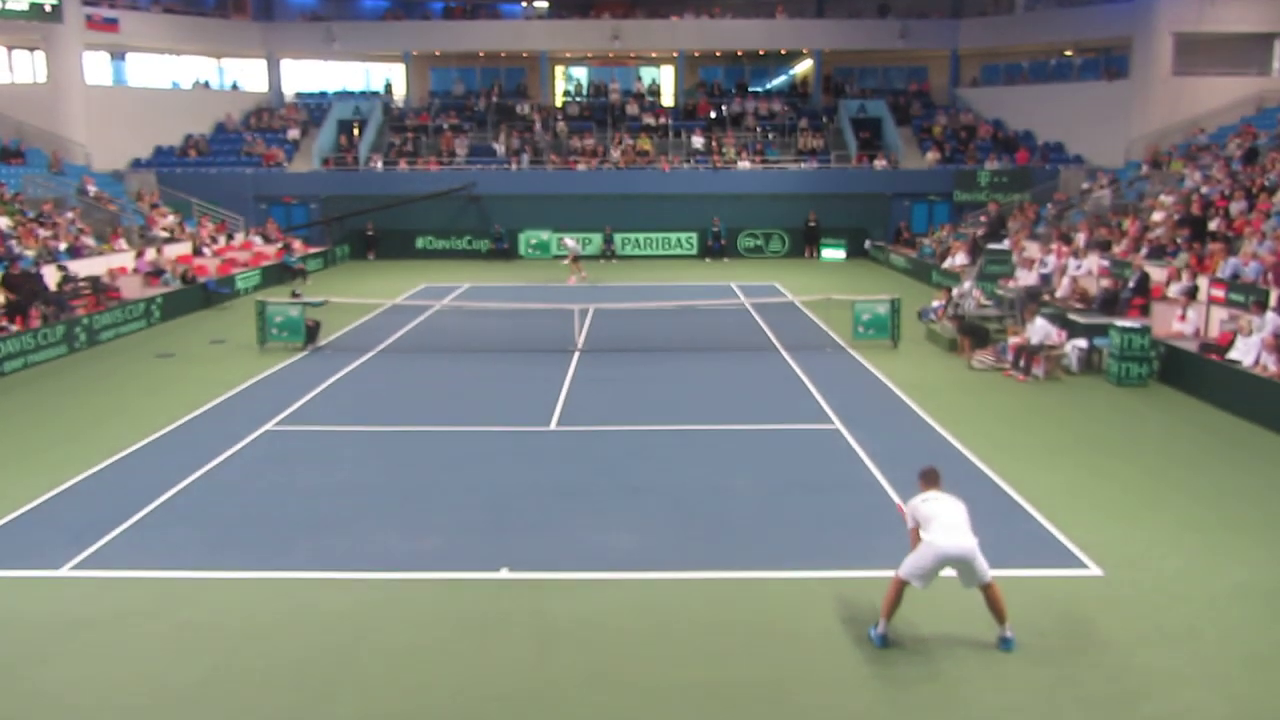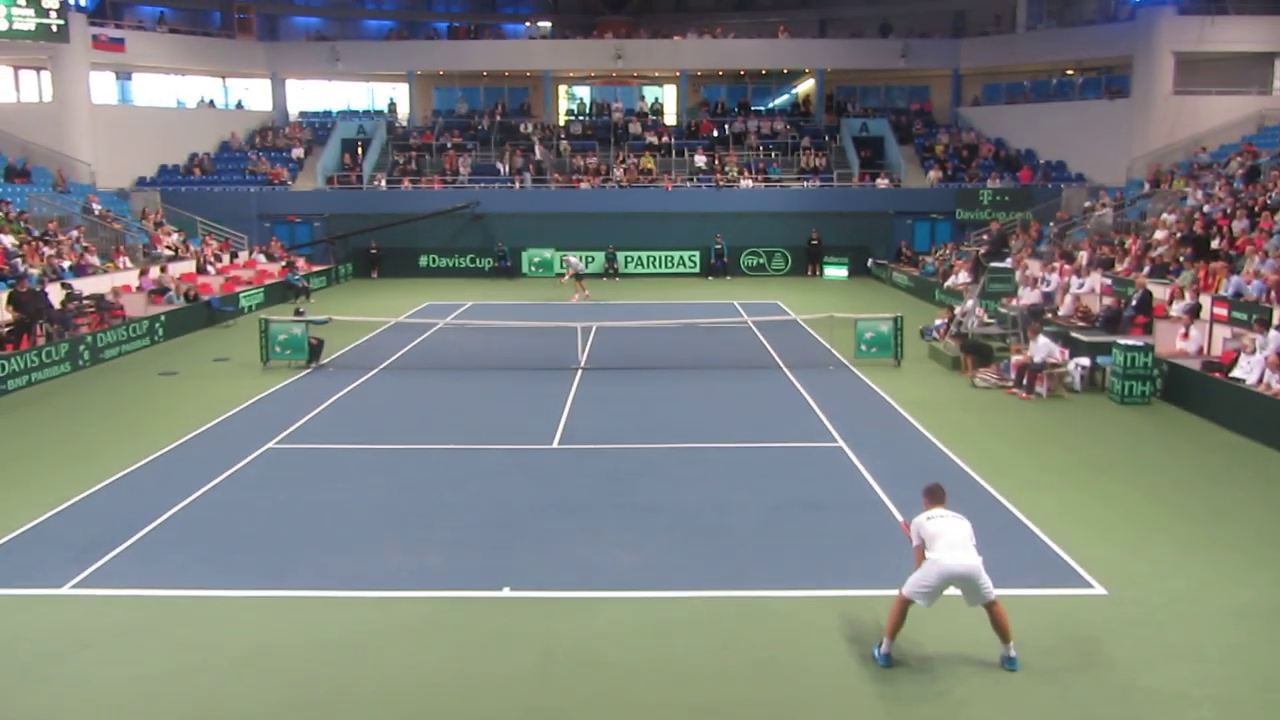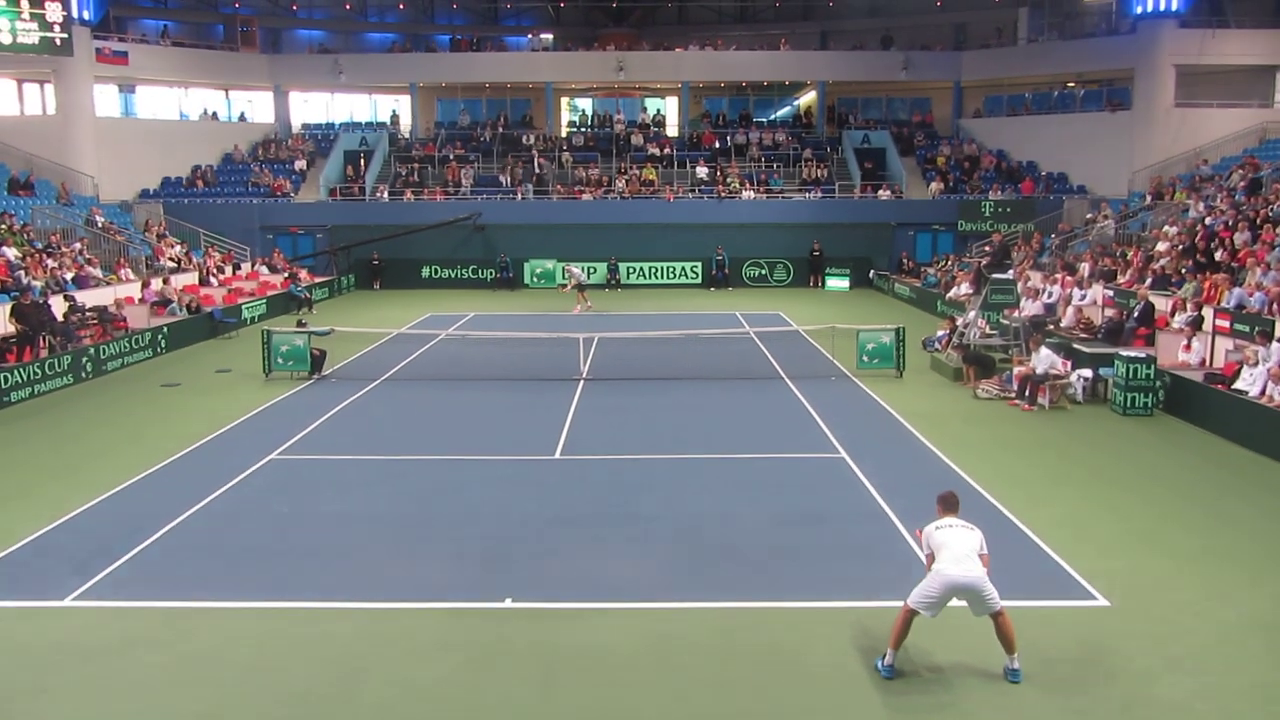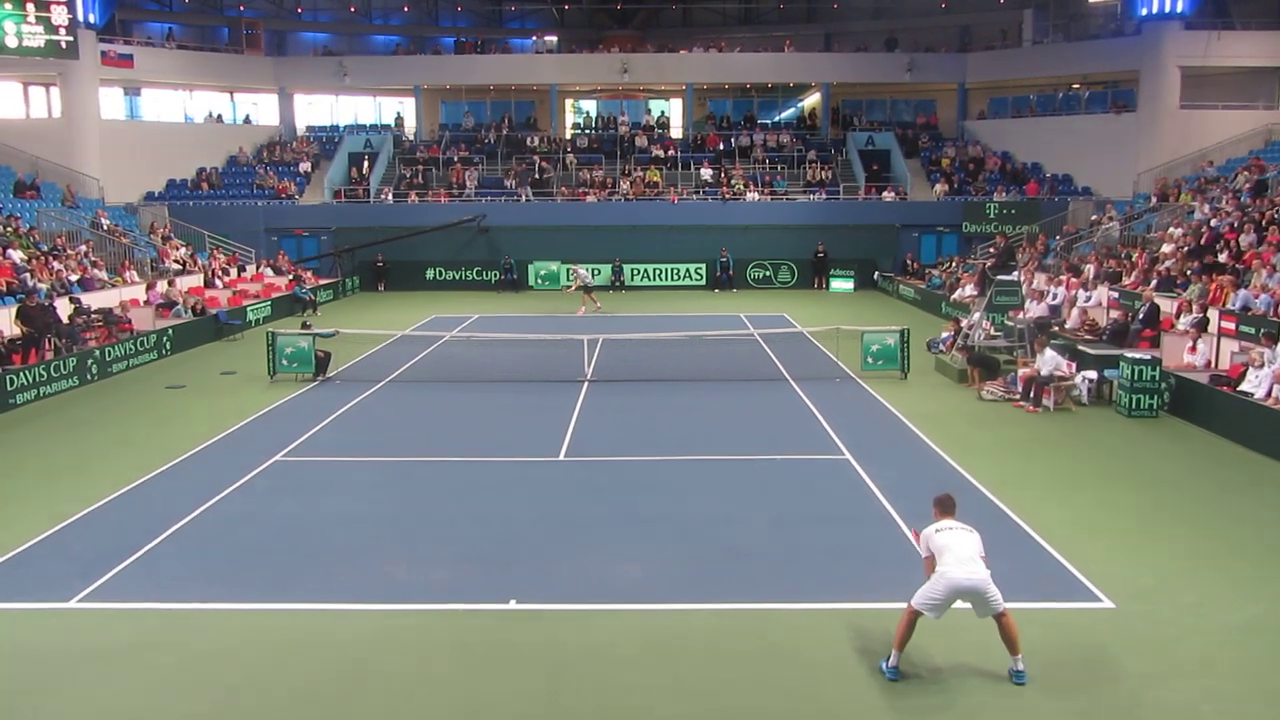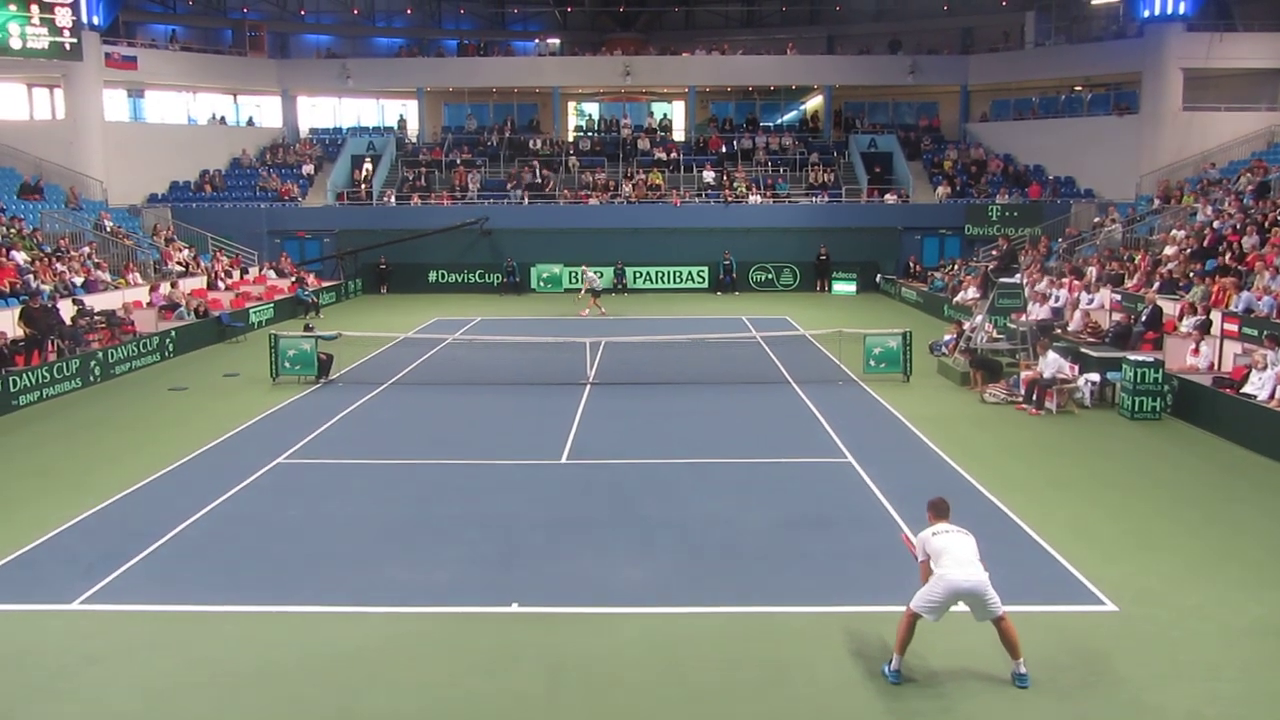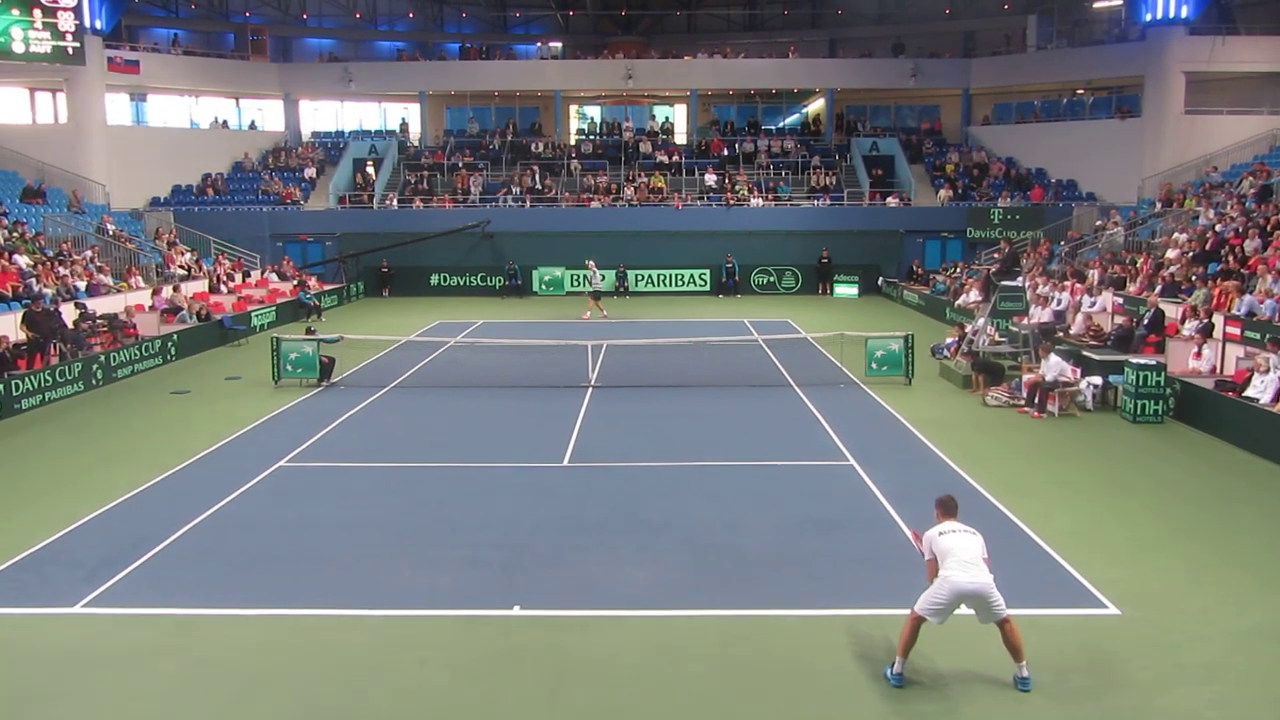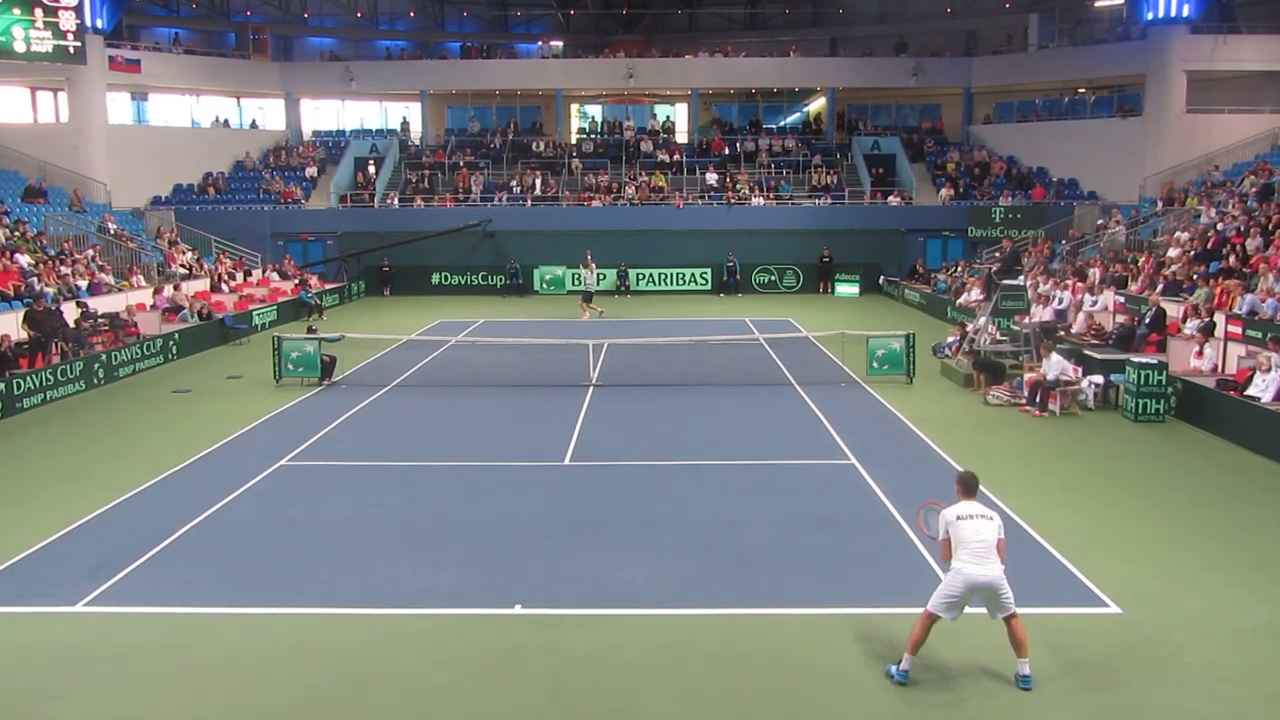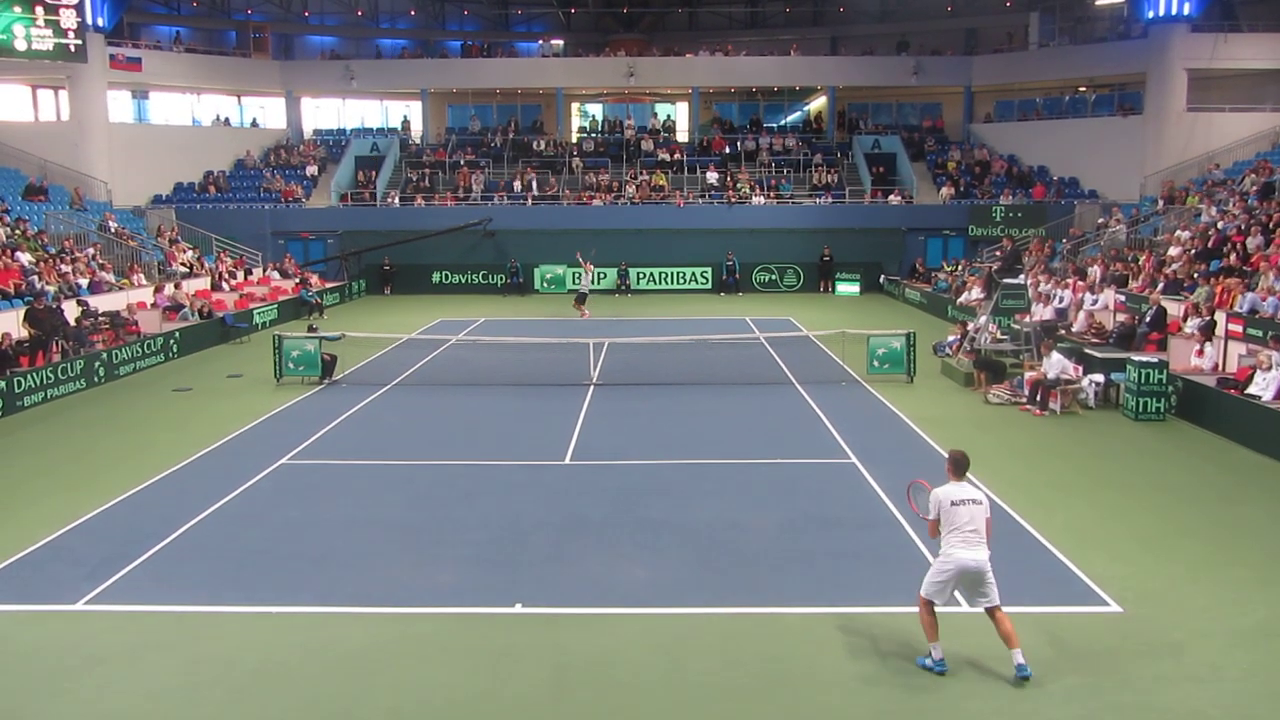
dt=0.4s
person 1, frame 1
left shoulder: (915, 502)
right shoulder: (957, 502)
left elbow: (915, 544)
left hip: (935, 546)
right hip: (967, 546)
left knee: (899, 581)
right knee: (988, 586)
left ankle: (881, 632)
right ankle: (1006, 635)
person 1, frame 2
left shoulder: (919, 520)
right shoulder: (962, 519)
left elbow: (920, 563)
left hip: (940, 564)
right hip: (971, 564)
left knee: (902, 600)
right knee: (992, 604)
left ankle: (884, 652)
right ankle: (1009, 655)
person 1, frame 3
left shoulder: (930, 529)
right shoulder: (975, 530)
left hip: (944, 575)
right hip: (976, 577)
left knee: (907, 611)
right knee: (999, 614)
left ankle: (888, 664)
right ankle: (1013, 666)
person 1, frame 4
left shoulder: (928, 532)
right shoulder: (972, 531)
left elbow: (930, 574)
left hip: (948, 578)
right hip: (979, 578)
left knee: (911, 612)
right knee: (1002, 615)
left ankle: (892, 665)
right ankle: (1018, 668)
person 1, frame 5
left shoulder: (924, 535)
right shoulder: (967, 534)
left elbow: (926, 579)
left hip: (947, 580)
right hip: (978, 580)
left knee: (910, 615)
right knee: (1001, 619)
left ankle: (894, 668)
right ankle: (1020, 672)
person 1, frame 6
left shoulder: (931, 534)
right shoulder: (975, 534)
left elbow: (932, 577)
left hip: (951, 582)
right hip: (983, 582)
left knee: (914, 618)
right knee: (1005, 622)
left ankle: (897, 672)
right ankle: (1023, 675)
person 1, frame 7
left shoulder: (948, 514)
right shoulder: (993, 516)
left hip: (963, 574)
right hip: (994, 574)
left knee: (927, 617)
right knee: (1012, 618)
left ankle: (902, 669)
right ankle: (1024, 673)
person 1, frame 8
left shoulder: (938, 493)
right shoulder: (980, 496)
left elbow: (932, 533)
right elbow: (985, 534)
left hip: (951, 559)
right hip: (980, 559)
left knee: (925, 602)
right knee: (995, 611)
left ankle: (937, 658)
right ankle: (1020, 663)
